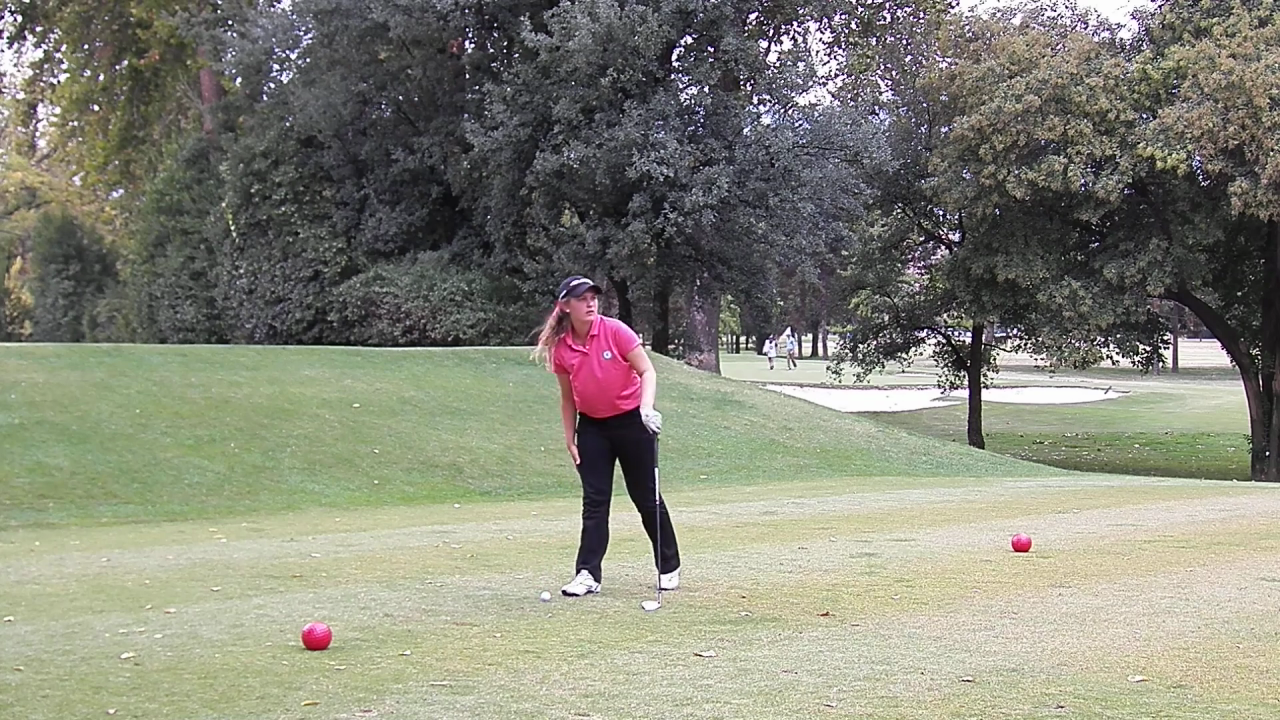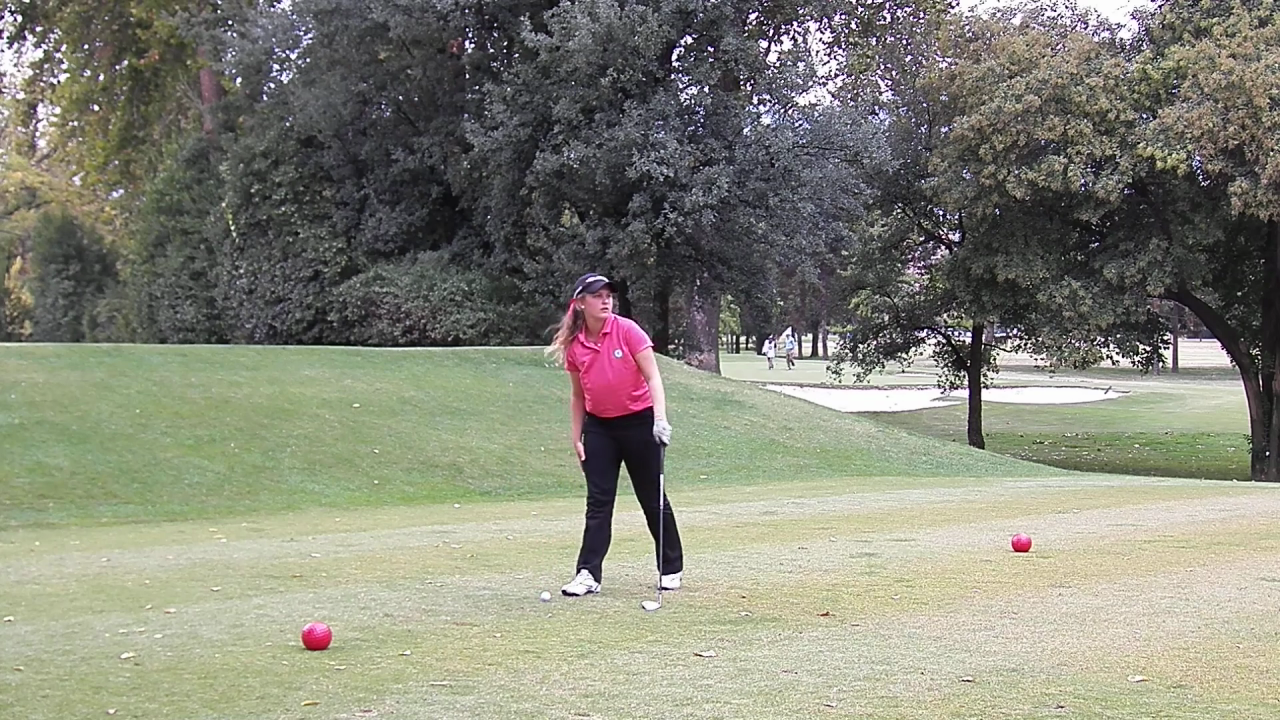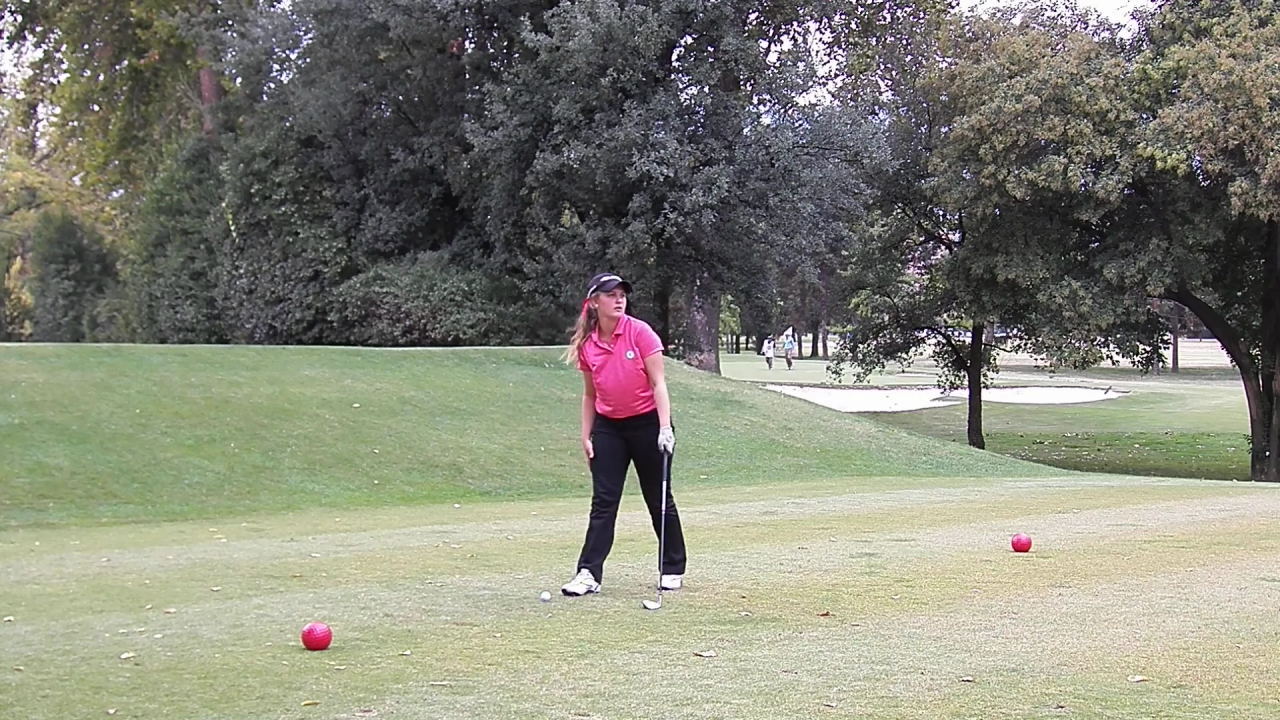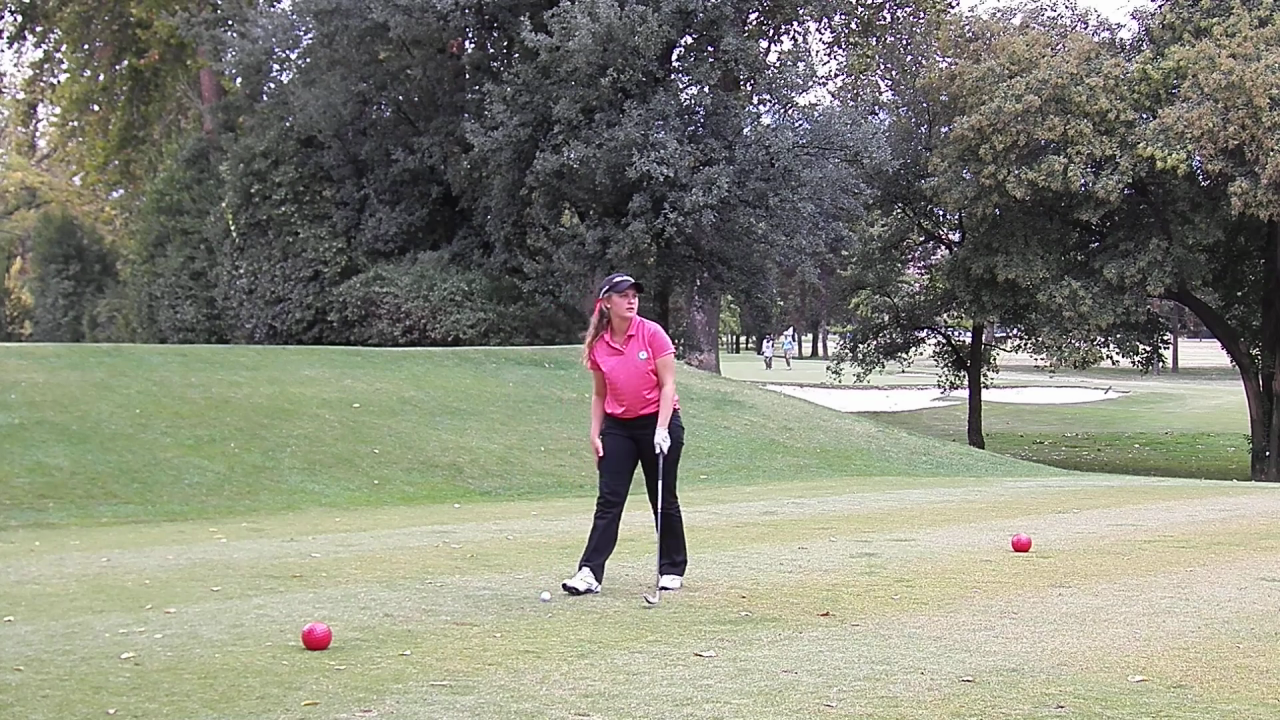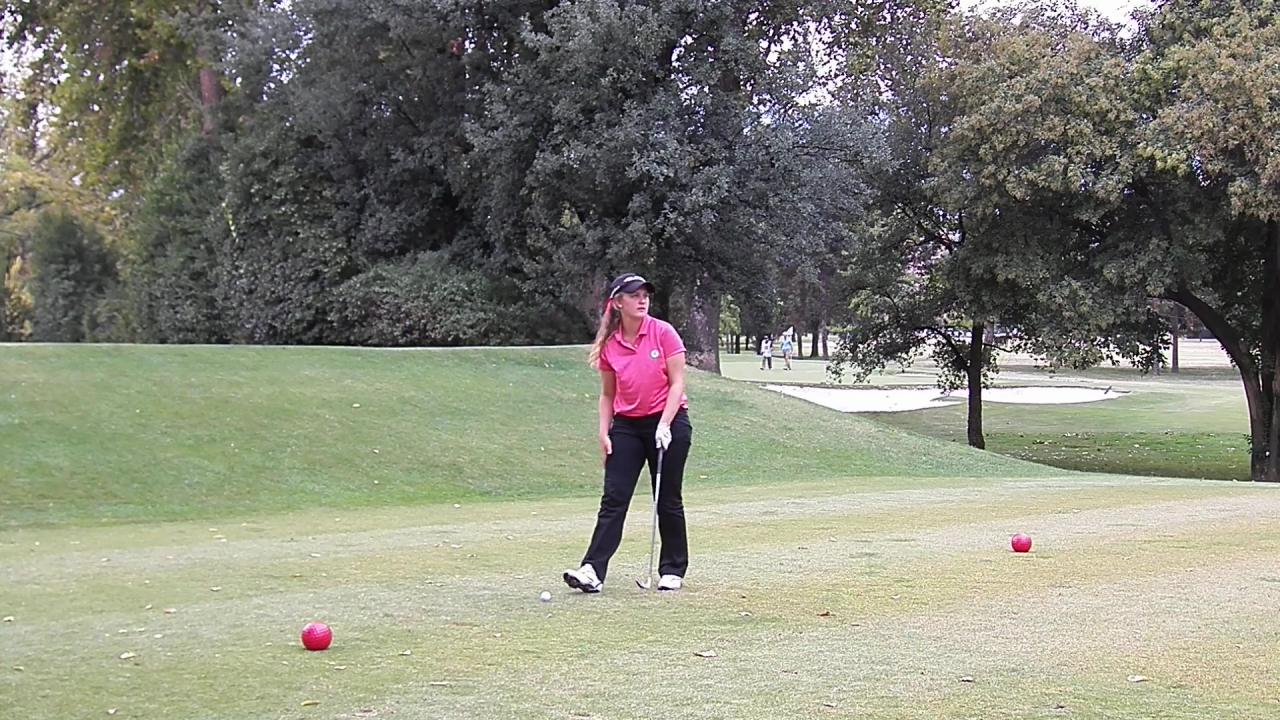
dt=0.1s
person 1, frame 1
left shoulder: (616, 331)
right shoulder: (559, 348)
left elbow: (647, 371)
right elbow: (567, 398)
left wrist: (648, 406)
right wrist: (570, 440)
left hip: (632, 421)
right hip: (592, 428)
left knee: (645, 496)
right knee: (594, 501)
left ankle: (669, 567)
right ankle: (587, 574)
person 1, frame 2
left shoulder: (627, 330)
right shoulder: (572, 345)
left elbow: (653, 376)
right elbow: (578, 396)
left wrist: (660, 417)
right wrist: (576, 437)
left hip: (640, 422)
right hip: (600, 427)
left knee: (652, 497)
right knee: (598, 501)
left ankle: (671, 567)
right ankle: (589, 574)
person 1, frame 3
left shoulder: (641, 333)
right shoulder: (585, 345)
left elbow: (659, 383)
right elbow: (589, 394)
left wrist: (664, 427)
right wrist: (586, 435)
left hip: (649, 425)
right hip: (608, 428)
left knee: (658, 499)
right knee: (603, 500)
left ankle: (673, 568)
right ankle: (588, 574)
person 1, frame 4
left shoulder: (652, 333)
right shoulder: (597, 344)
left elbow: (668, 384)
right elbow: (600, 394)
left wrist: (663, 428)
right wrist: (595, 434)
left hip: (657, 425)
right hip: (618, 427)
left knee: (664, 499)
right knee: (609, 500)
left ankle: (673, 568)
right ankle: (590, 572)
person 1, frame 5
left shoulder: (663, 332)
right shoulder: (607, 344)
left elbow: (678, 383)
right elbow: (607, 394)
left wrist: (664, 425)
right wrist: (603, 432)
left hip: (667, 425)
right hip: (626, 426)
left knee: (668, 500)
right knee: (613, 498)
left ankle: (673, 569)
right ankle: (592, 571)
